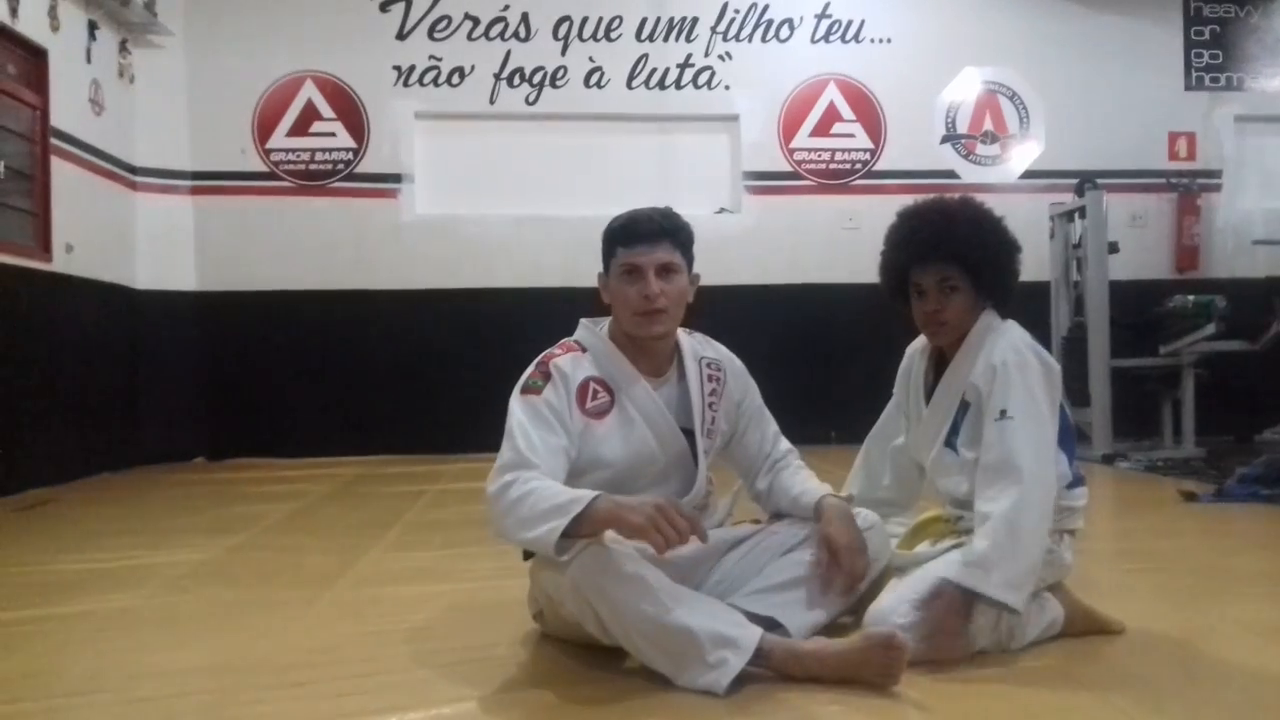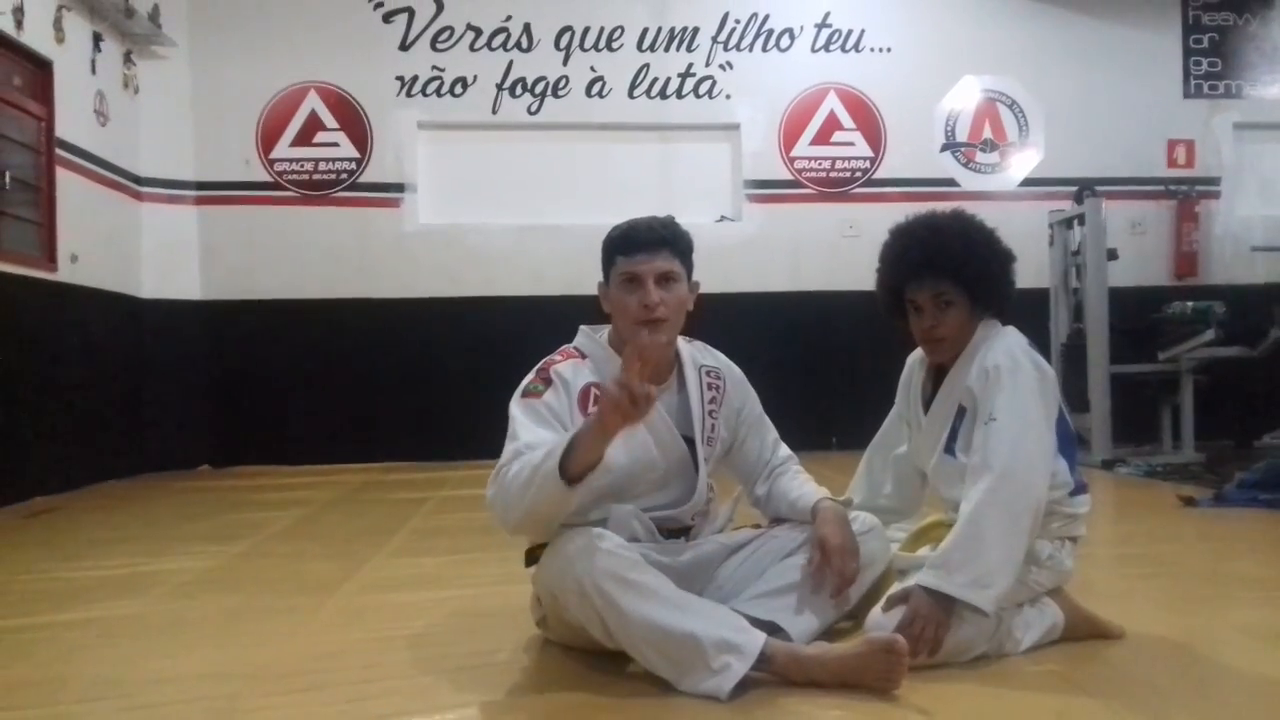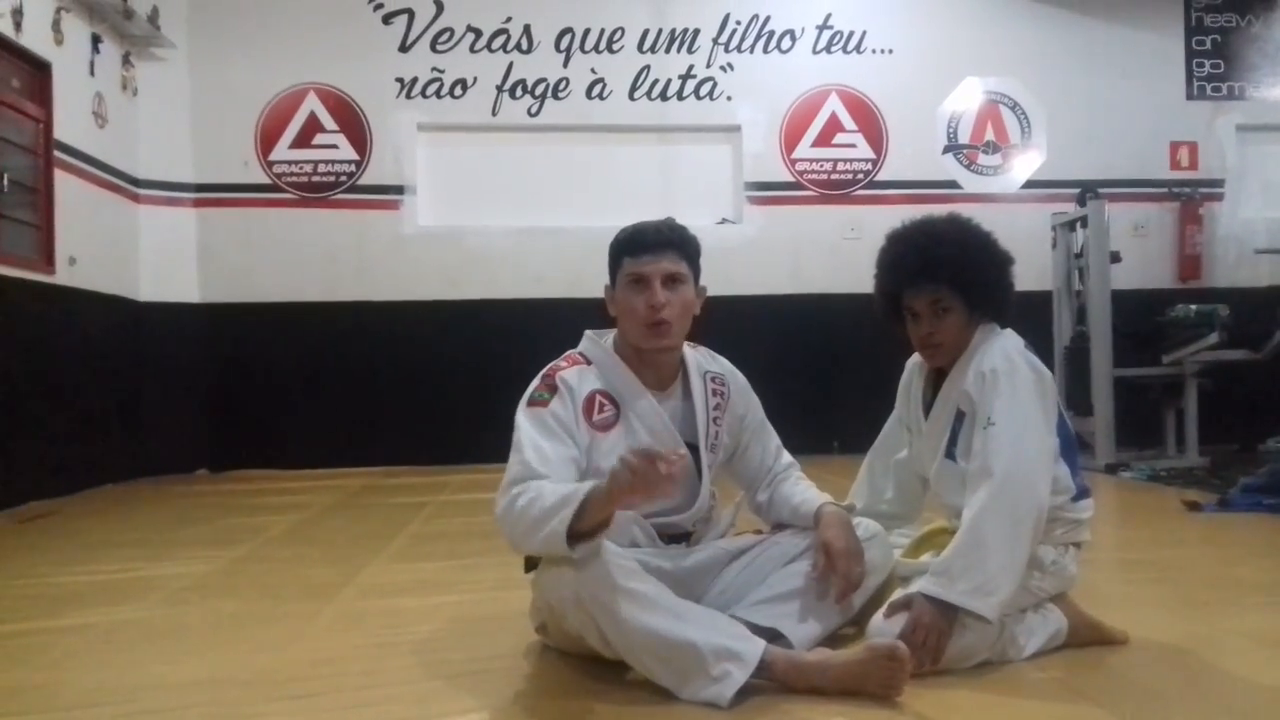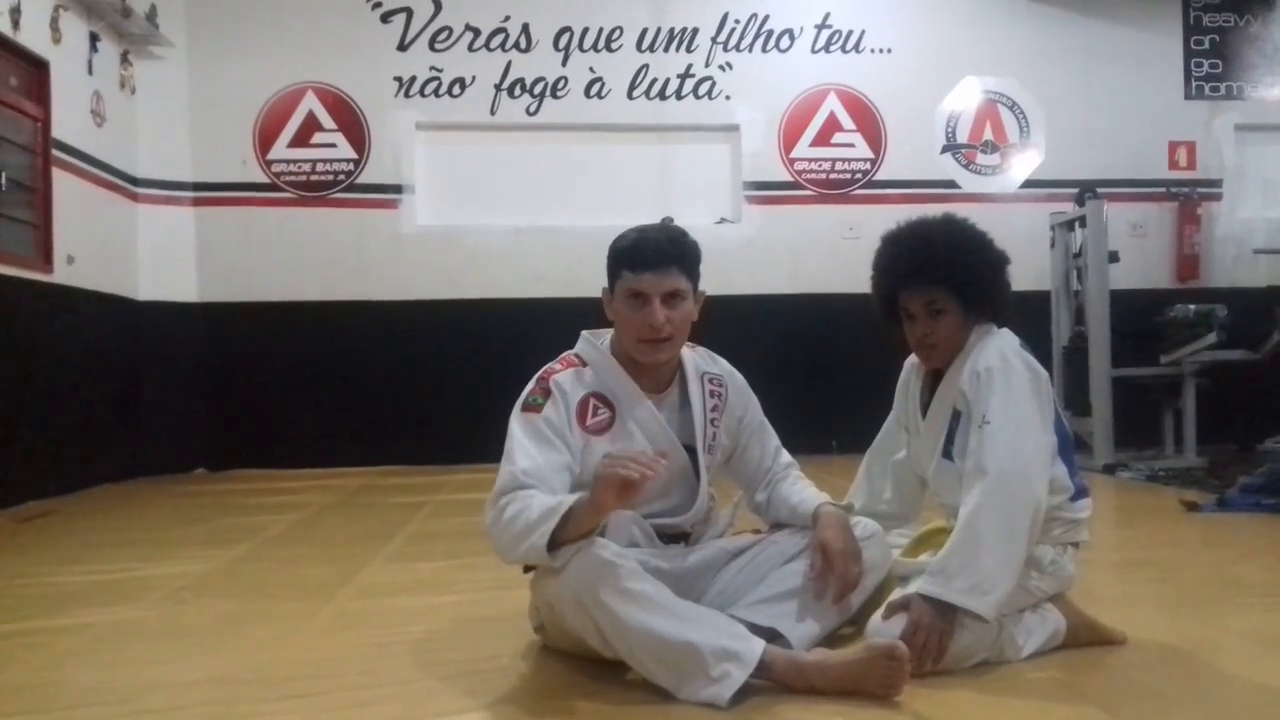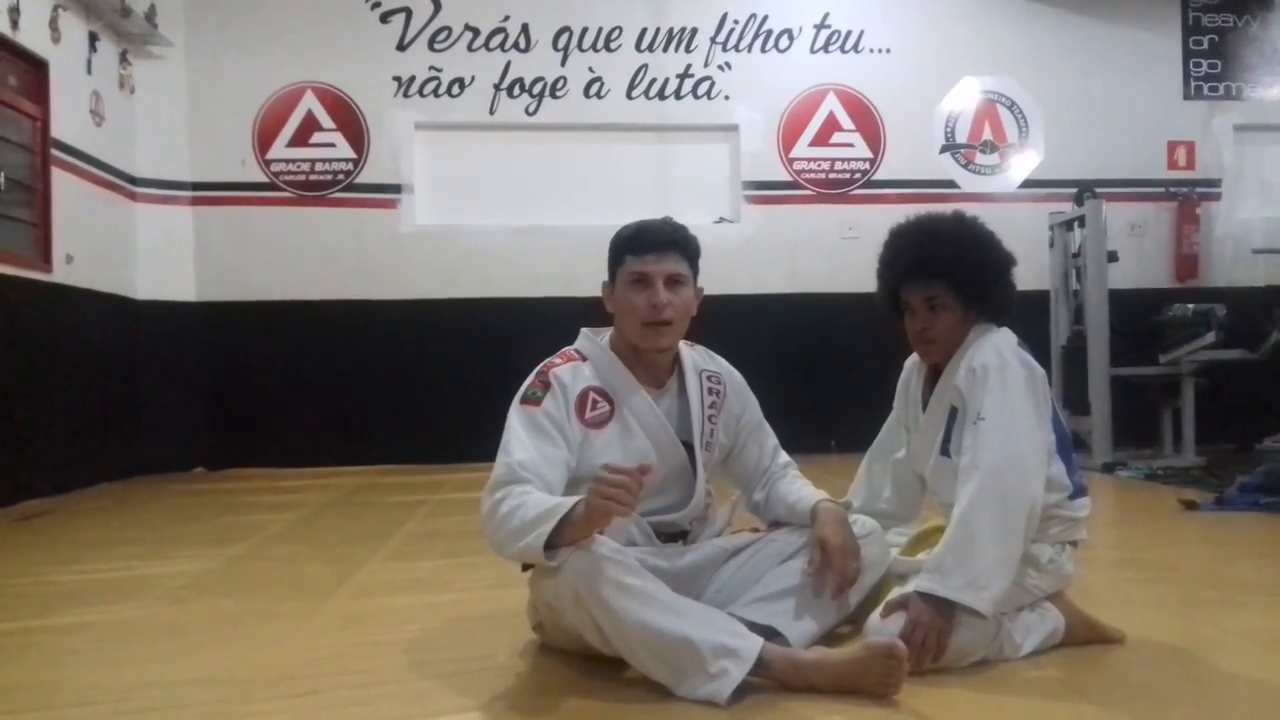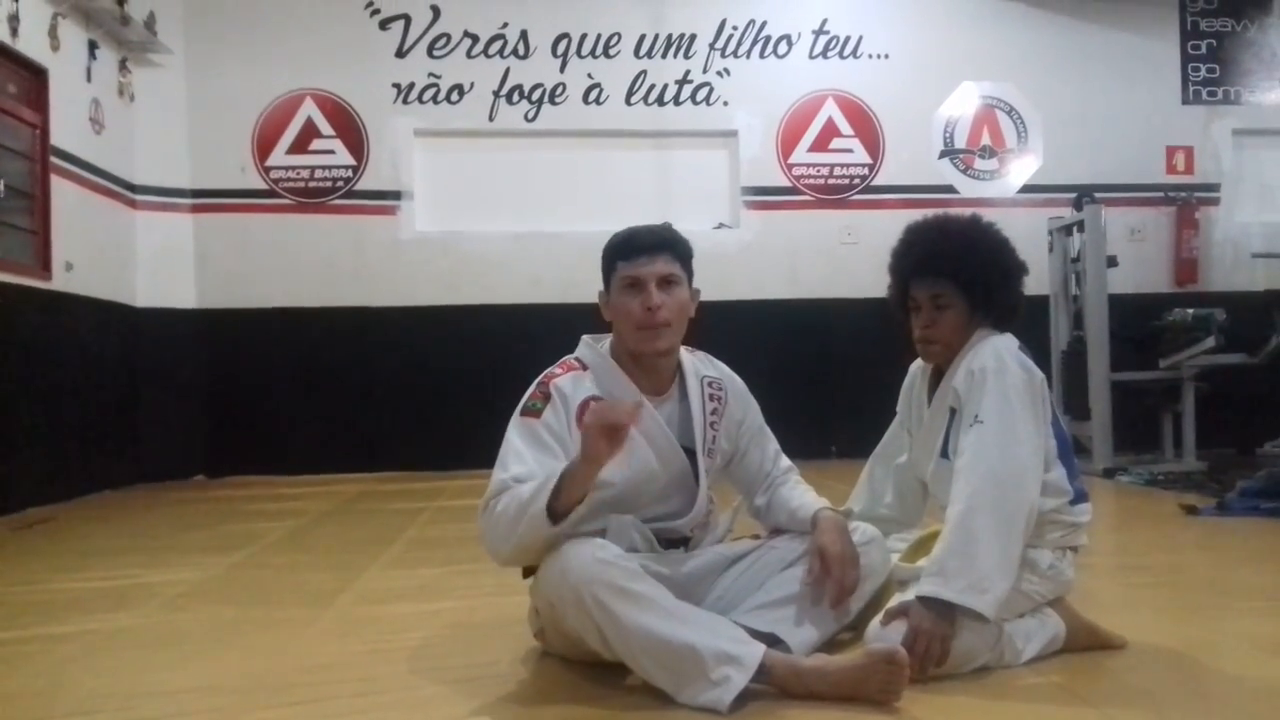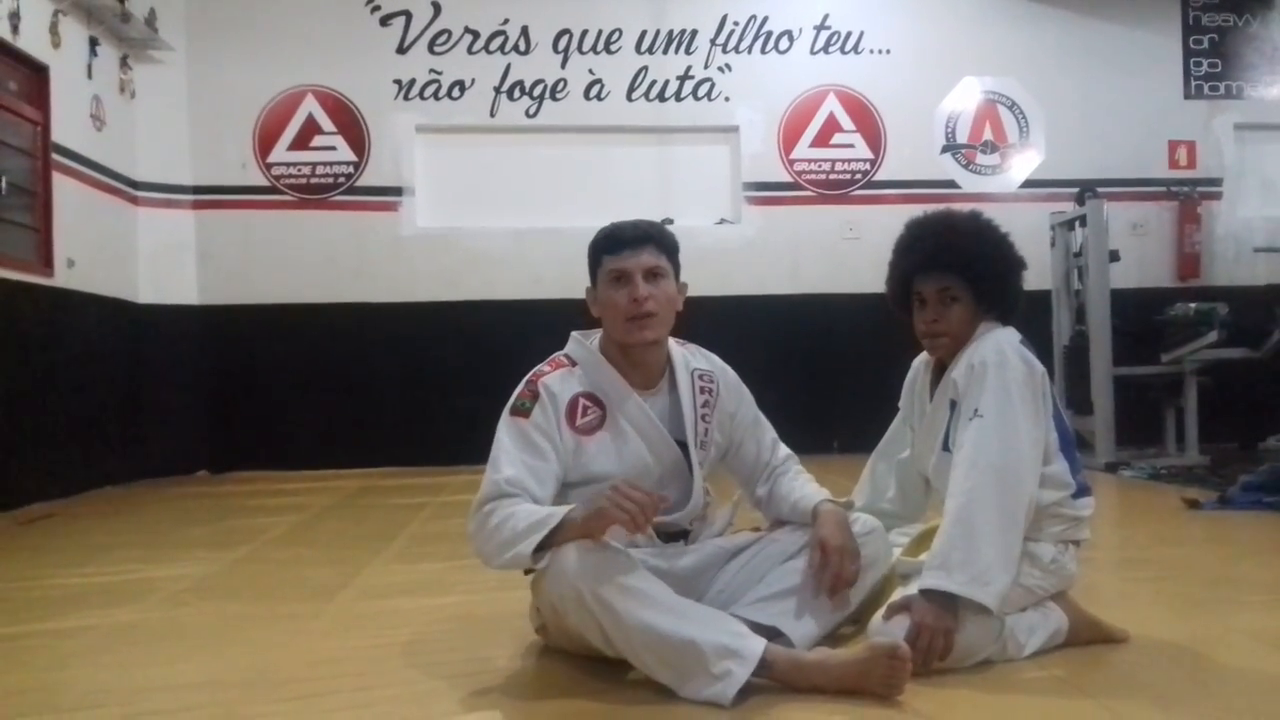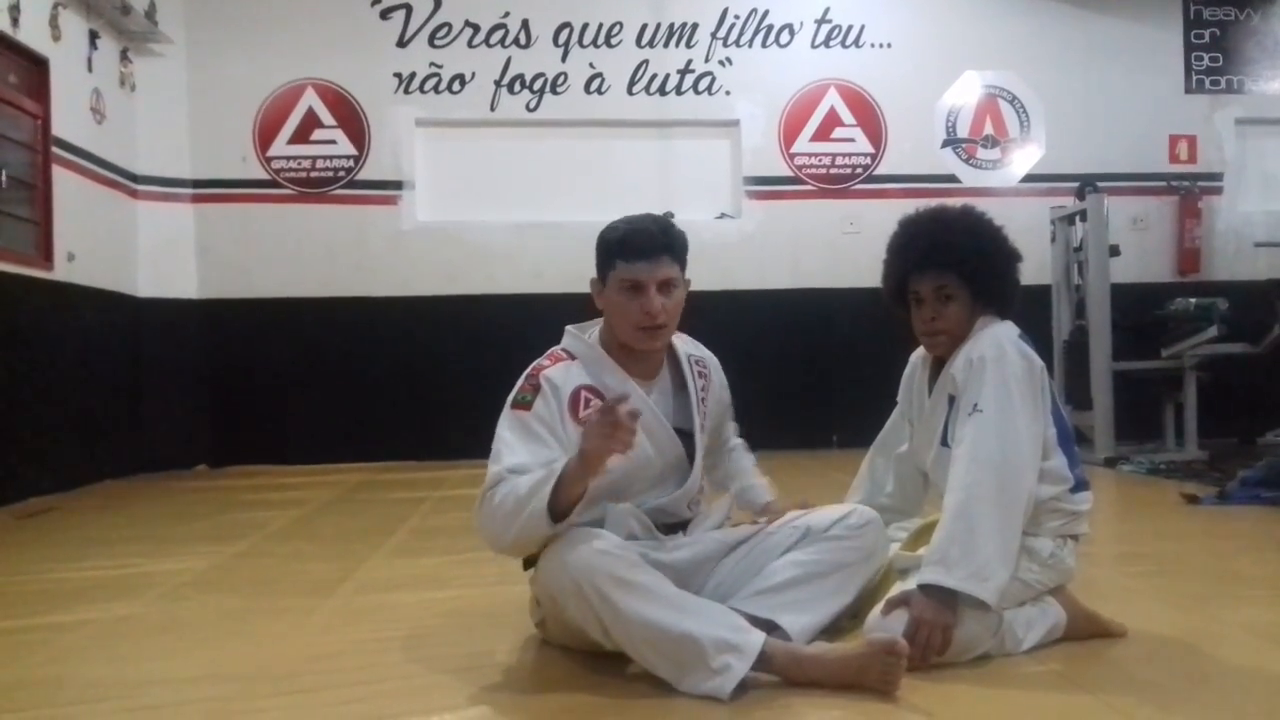
dt=0.5s
person 1, frame 1
left shoulder: (717, 367)
right shoulder: (559, 374)
left elbow: (772, 464)
right elbow: (513, 497)
left wrist: (830, 507)
right wrist: (611, 512)
left hip: (695, 560)
right hip: (607, 569)
left knee: (864, 535)
right knee: (580, 560)
right ankle: (789, 653)
person 1, frame 2
left shoulder: (716, 375)
right shoulder: (559, 380)
left elbow: (772, 469)
right elbow: (512, 502)
left wrist: (826, 509)
right wrist: (599, 429)
left hip: (697, 562)
right hip: (605, 573)
left knee: (864, 536)
right knee: (578, 559)
left ankle: (706, 640)
right ankle: (794, 657)
person 1, frame 3
left shoulder: (719, 380)
right shoulder: (564, 386)
left elbow: (774, 476)
right elbow: (520, 519)
left wrist: (828, 514)
right wrist: (615, 491)
left hip: (699, 569)
right hip: (600, 584)
left knee: (866, 542)
right knee: (573, 573)
left ankle: (715, 644)
right ankle: (793, 664)
person 1, frame 4
left shoulder: (717, 381)
right shoulder: (558, 389)
left elbow: (773, 475)
right elbow: (511, 526)
left wrist: (827, 513)
right wrist: (593, 506)
left hip: (696, 571)
right hip: (606, 580)
left knee: (865, 541)
right knee: (578, 570)
left ankle: (723, 642)
right ankle: (792, 664)
person 1, frame 5
left shoulder: (716, 380)
right shoulder: (559, 384)
left elbow: (771, 475)
right elbow: (507, 514)
left wrist: (825, 510)
right wrist: (584, 513)
left hip: (696, 569)
right hip: (603, 582)
left knee: (863, 540)
right knee: (576, 570)
left ankle: (722, 640)
right ankle: (790, 663)
person 1, frame 6
left shoulder: (717, 385)
right shoulder: (561, 392)
left elbow: (773, 480)
right elbow: (502, 531)
left wrist: (825, 519)
right wrist: (584, 469)
left hip: (696, 574)
right hip: (600, 591)
left knee: (863, 546)
right knee: (575, 568)
left ankle: (717, 648)
right ankle: (788, 669)
person 1, frame 7
left shoulder: (709, 377)
right shoulder: (551, 390)
left elbow: (772, 468)
right elbow: (494, 525)
left wrist: (825, 511)
right wrist: (583, 519)
left hip: (696, 569)
right hip: (603, 579)
left knee: (863, 539)
right knee: (572, 570)
left ankle: (722, 640)
right ankle: (793, 664)
person 1, frame 8
left shoulder: (698, 365)
right shoulder: (552, 383)
right elbow: (499, 520)
left wrist: (769, 504)
right wrist: (582, 467)
left hip: (693, 558)
right hip: (599, 570)
left knee: (858, 528)
right knee: (574, 563)
left ankle: (724, 634)
right ankle: (790, 658)
person 2, frame 1
left shoulder: (1011, 359)
right shoulder: (919, 357)
left elbow: (1022, 487)
right elbow: (890, 458)
left wrist: (970, 584)
left hip: (1025, 535)
right hip: (962, 524)
left knee: (892, 625)
left ankle: (1052, 611)
right ankle: (1030, 602)
person 2, frame 2
left shoulder: (1008, 364)
right shoulder: (920, 367)
left elbow: (1004, 491)
right elbow: (892, 466)
left wrist: (945, 586)
left hip: (1030, 540)
right hip: (970, 530)
left knee: (892, 631)
left ankle: (1052, 616)
right ankle: (1030, 605)
person 2, frame 3
left shoulder: (1005, 369)
right shoulder: (921, 372)
left elbow: (1008, 496)
right elbow: (893, 469)
left wrist: (947, 594)
left hip: (1033, 544)
right hip: (976, 536)
left knee: (896, 638)
left ankle: (1056, 621)
right ankle: (1032, 610)
person 2, frame 4
left shoulder: (1001, 368)
right shoulder: (918, 371)
left elbow: (1005, 493)
right elbow: (892, 470)
left wrist: (945, 595)
left hip: (1032, 544)
right hip: (976, 538)
left knee: (894, 639)
left ankle: (1054, 621)
right ankle: (1031, 612)
person 2, frame 5
left shoulder: (997, 366)
right shoulder: (918, 370)
left elbow: (998, 490)
right elbow: (892, 469)
left wrist: (944, 593)
left hip: (1031, 543)
right hip: (976, 537)
left knee: (895, 636)
left ankle: (1054, 620)
right ankle: (1028, 611)
person 2, frame 6
left shoulder: (998, 369)
right shoulder: (923, 374)
left elbow: (992, 493)
right elbow: (894, 474)
left wrist: (944, 598)
left hip: (1031, 549)
right hip: (982, 543)
left knee: (895, 643)
left ankle: (1054, 626)
right ankle: (1035, 617)
person 2, frame 7
left shoulder: (998, 363)
right shoulder: (925, 370)
left elbow: (989, 486)
right elbow: (896, 470)
left wrist: (946, 591)
left hip: (1033, 542)
right hip: (982, 537)
left knee: (898, 636)
left ankle: (1058, 619)
right ankle: (1033, 610)
person 2, frame 8
left shoulder: (998, 357)
right shoulder: (923, 364)
left elbow: (988, 483)
right elbow: (894, 465)
left wrist: (944, 586)
left hip: (1032, 538)
right hip: (980, 532)
left knee: (895, 632)
left ankle: (1055, 614)
right ankle: (1031, 604)
